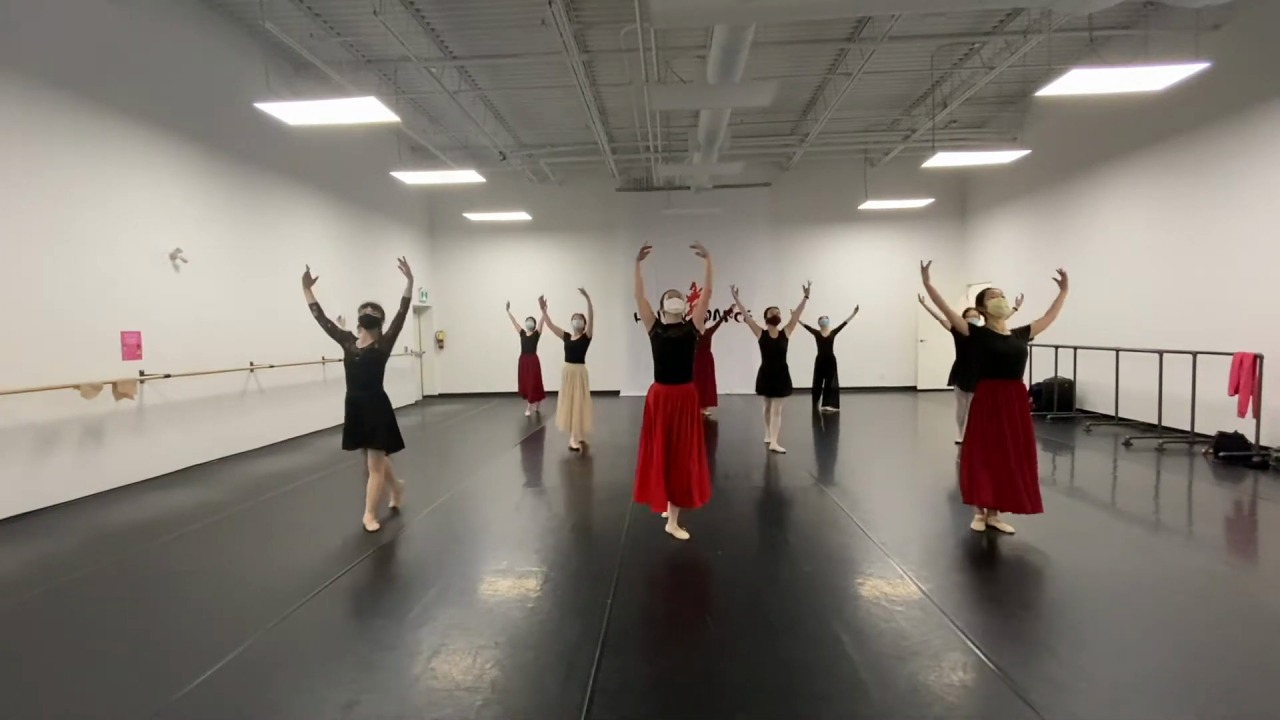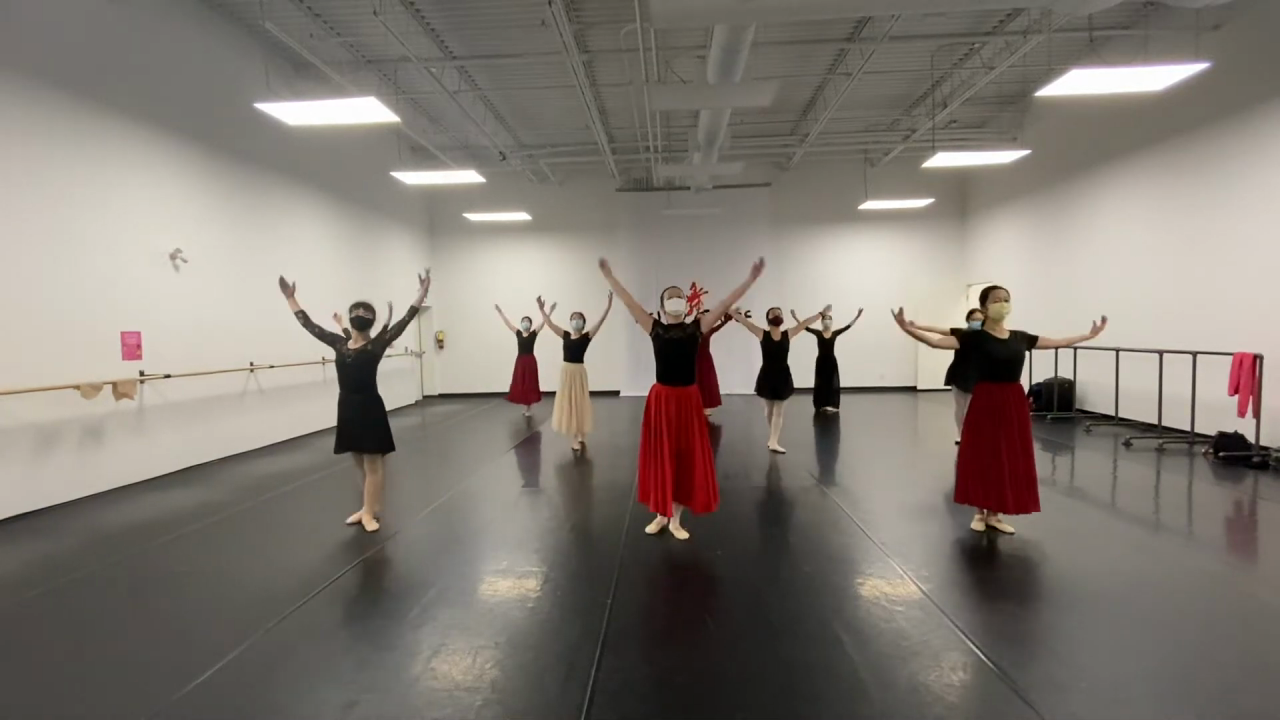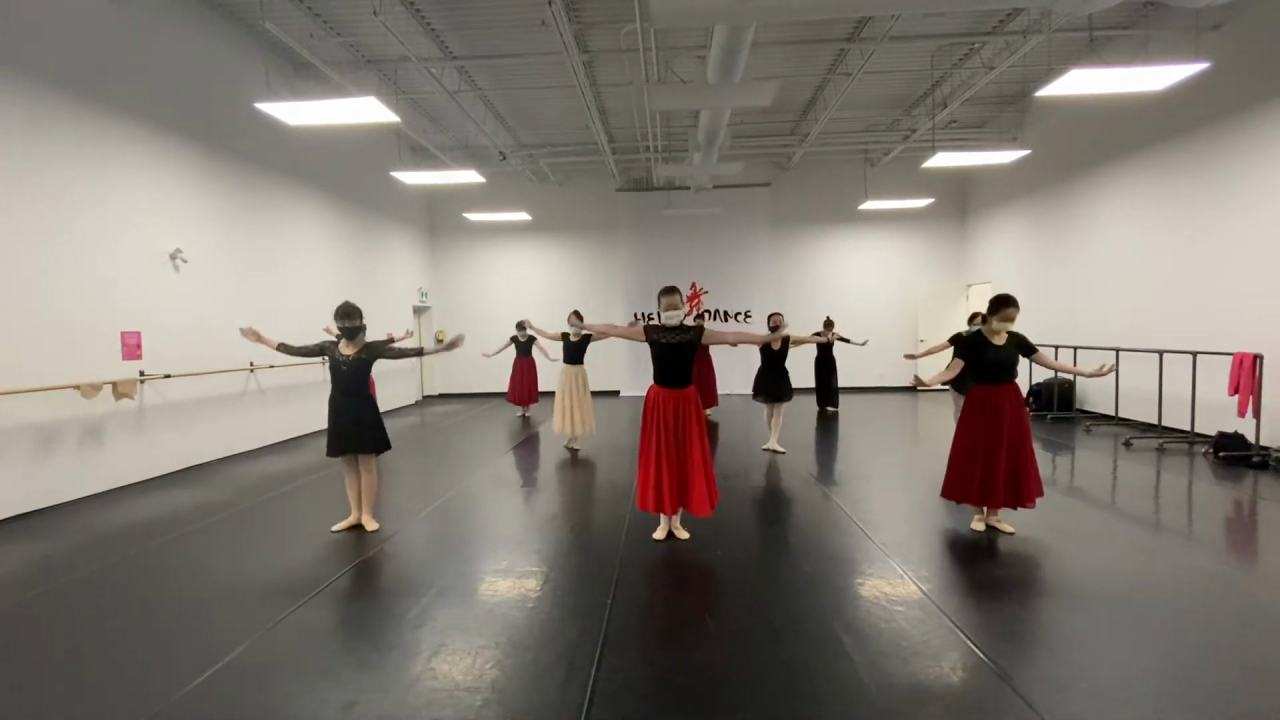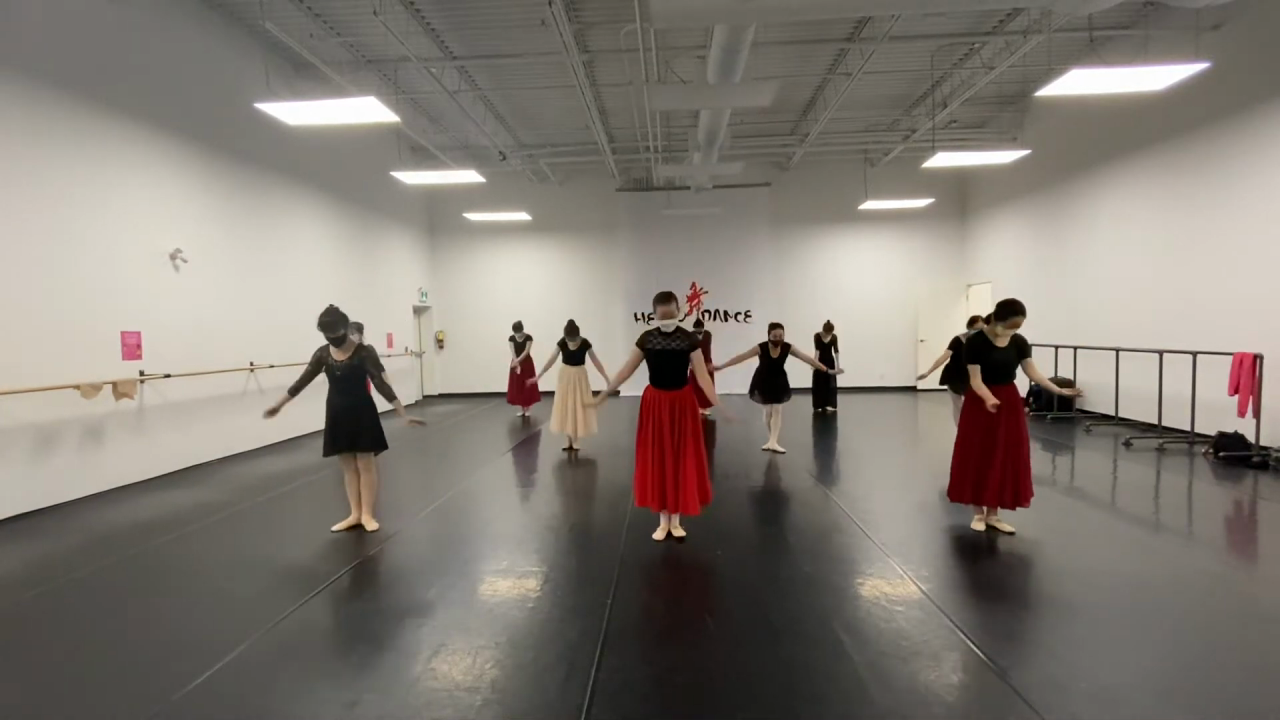
dt=0.4s
person 1, frame 1
left shoulder: (692, 328)
right shoulder: (654, 327)
left elbow: (706, 294)
right elbow: (639, 296)
left wrist: (707, 261)
right wrist: (638, 264)
left hip: (686, 397)
right hip: (659, 396)
left knee: (684, 456)
right knee: (659, 453)
left ankle: (674, 520)
right ankle: (667, 503)
person 1, frame 2
left shoulder: (696, 328)
right shoulder: (654, 328)
left elbow: (726, 304)
right elbow: (628, 301)
left wrist: (751, 278)
right wrist: (609, 275)
left hip: (688, 399)
right hip: (661, 399)
left knee: (688, 458)
right knee: (661, 458)
left ankle: (676, 519)
right ankle: (661, 514)
person 1, frame 3
left shoulder: (695, 333)
right shoulder: (651, 332)
left elbow: (733, 338)
right elbow: (615, 330)
left wrist: (770, 338)
right wrist: (583, 326)
left hip: (686, 400)
right hip: (659, 401)
left knee: (686, 459)
right knee: (660, 460)
left ankle: (677, 520)
right ankle: (663, 520)
person 1, frame 4
left shoulder: (689, 339)
right shoulder: (646, 339)
left elbow: (701, 374)
right elbow: (627, 370)
left wrist: (717, 404)
right wrist: (603, 396)
left hip: (682, 402)
right hip: (654, 401)
left knee: (681, 460)
right knee: (657, 460)
left ankle: (676, 520)
right ankle: (663, 520)
person 2, frame 1
left shoulder: (1020, 334)
right shoulder: (977, 334)
left elbow: (1048, 318)
right elbow: (946, 311)
left wrist: (1063, 292)
right wrist: (927, 284)
left hip: (1016, 401)
right hip: (988, 401)
left knee: (1012, 458)
right knee: (984, 457)
left ankle: (994, 514)
right ankle: (980, 513)
person 2, frame 2
left shoulder: (1020, 338)
right shoulder: (975, 337)
left elbow: (1056, 343)
right elbow: (938, 342)
left wrist: (1089, 335)
right wrist: (909, 329)
left hip: (1015, 402)
right hip: (986, 402)
left knee: (1012, 459)
right knee: (983, 458)
left ankle: (994, 514)
right ankle: (980, 513)
person 2, frame 3
left shoulder: (1018, 340)
right shoulder: (972, 341)
left elbow: (1049, 362)
right elbow: (953, 369)
left wrist: (1089, 373)
right wrist: (929, 382)
left hip: (1011, 401)
right hip: (981, 403)
left knee: (1008, 457)
right knee: (978, 457)
left ankle: (994, 514)
right ankle: (978, 513)
person 2, frame 4
left shoulder: (1019, 342)
right shoulder: (975, 342)
left elbow: (1033, 373)
right elbow: (975, 380)
left wrist: (1060, 391)
right wrist: (988, 399)
left hip: (1010, 402)
right hip: (981, 404)
left knee: (1006, 458)
right knee: (978, 457)
left ankle: (993, 514)
right ankle: (978, 513)
person 3, frame 1
left shoulder: (383, 344)
right shoulder: (347, 342)
left elbow: (401, 313)
right elbow: (321, 318)
left wrist: (409, 282)
right wrist: (307, 289)
left hip: (376, 406)
right hip: (353, 405)
left knee: (375, 463)
right knee: (374, 459)
left ankle: (369, 514)
right ankle: (395, 486)
person 3, frame 2
left shoulder: (377, 344)
right shoulder: (339, 343)
left elbow: (404, 322)
right elbow: (309, 325)
left wrist: (422, 294)
right wrist: (291, 299)
left hip: (370, 408)
right hip: (347, 408)
left knee: (372, 464)
right knee: (358, 462)
left ankle: (369, 513)
right ankle: (372, 505)
person 3, frame 3
left shoulder: (371, 349)
right shoulder: (329, 347)
left elbow: (404, 353)
right elbow: (296, 351)
left wrist: (440, 348)
right wrist: (263, 340)
left hip: (363, 410)
right hip: (338, 411)
left knee: (366, 465)
right knee: (348, 465)
left ankle: (368, 515)
right ankle: (355, 514)
person 3, frame 4
left shoulder: (364, 353)
right shoulder: (322, 354)
left elbow: (380, 383)
right elbow: (304, 380)
left wrist: (404, 413)
right wrist: (279, 404)
left hip: (361, 411)
right hip: (336, 412)
left knee: (365, 465)
right knee: (348, 466)
left ankle: (367, 514)
right ankle: (355, 514)
